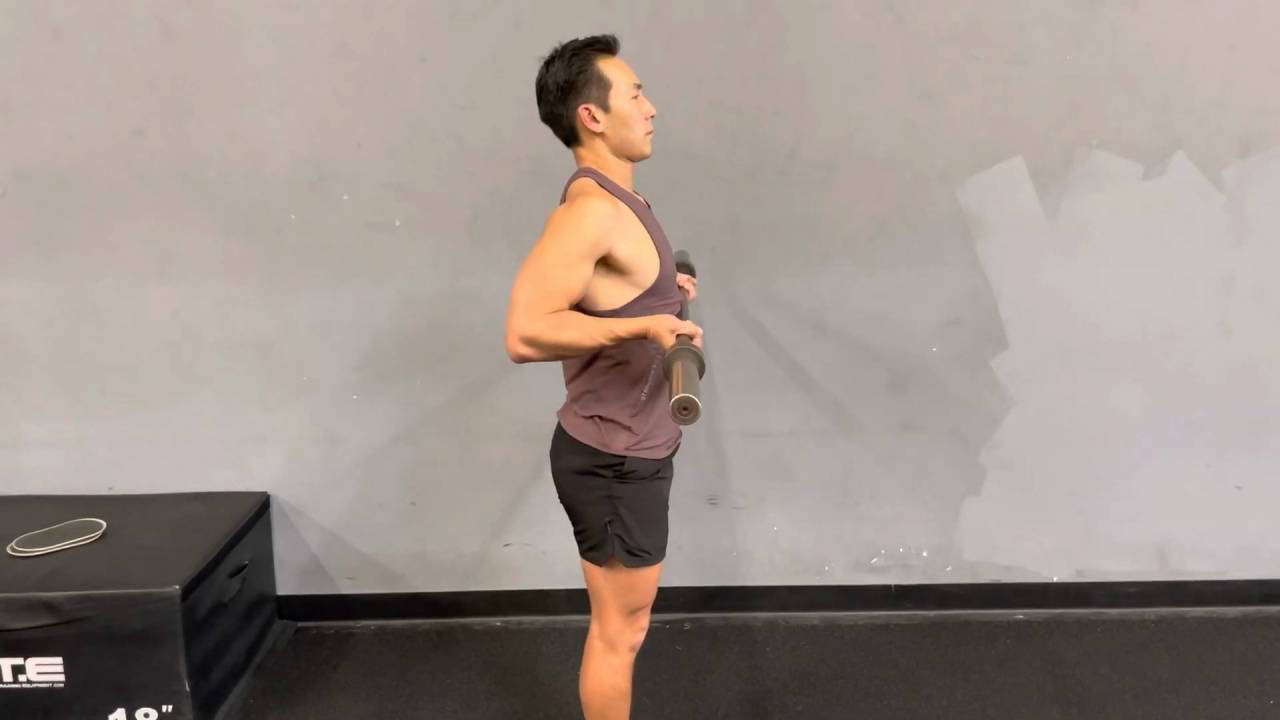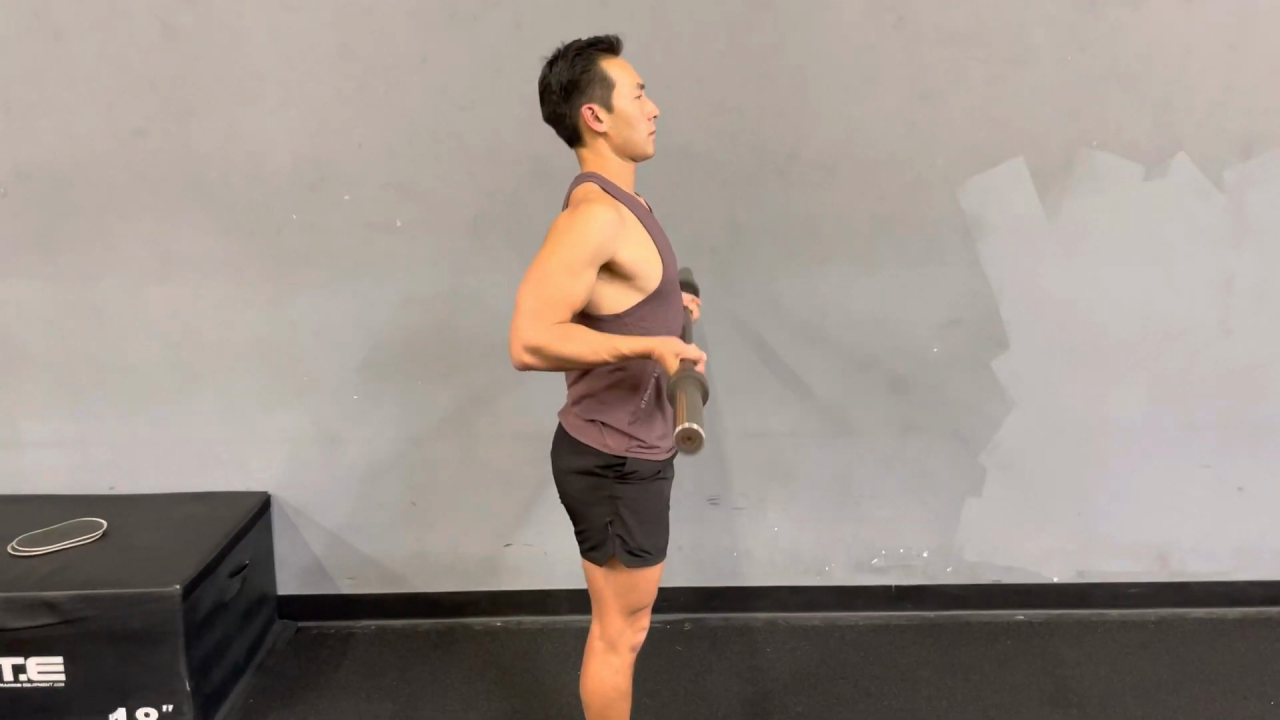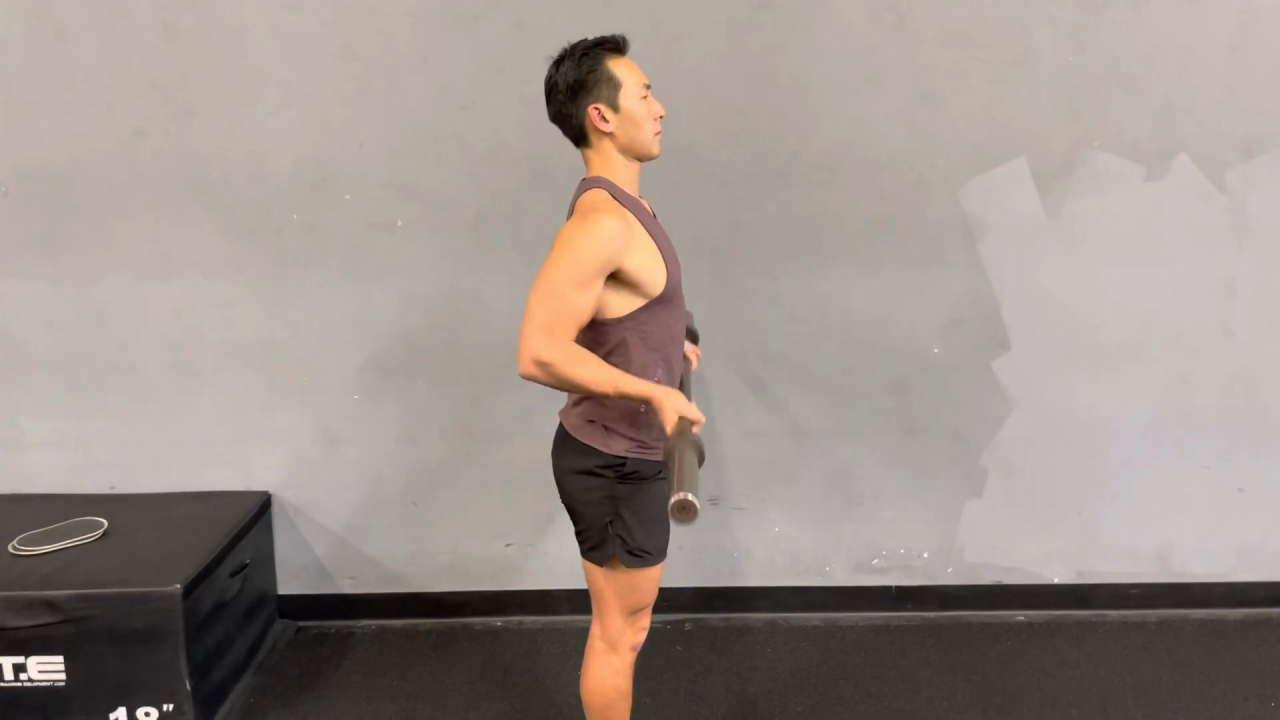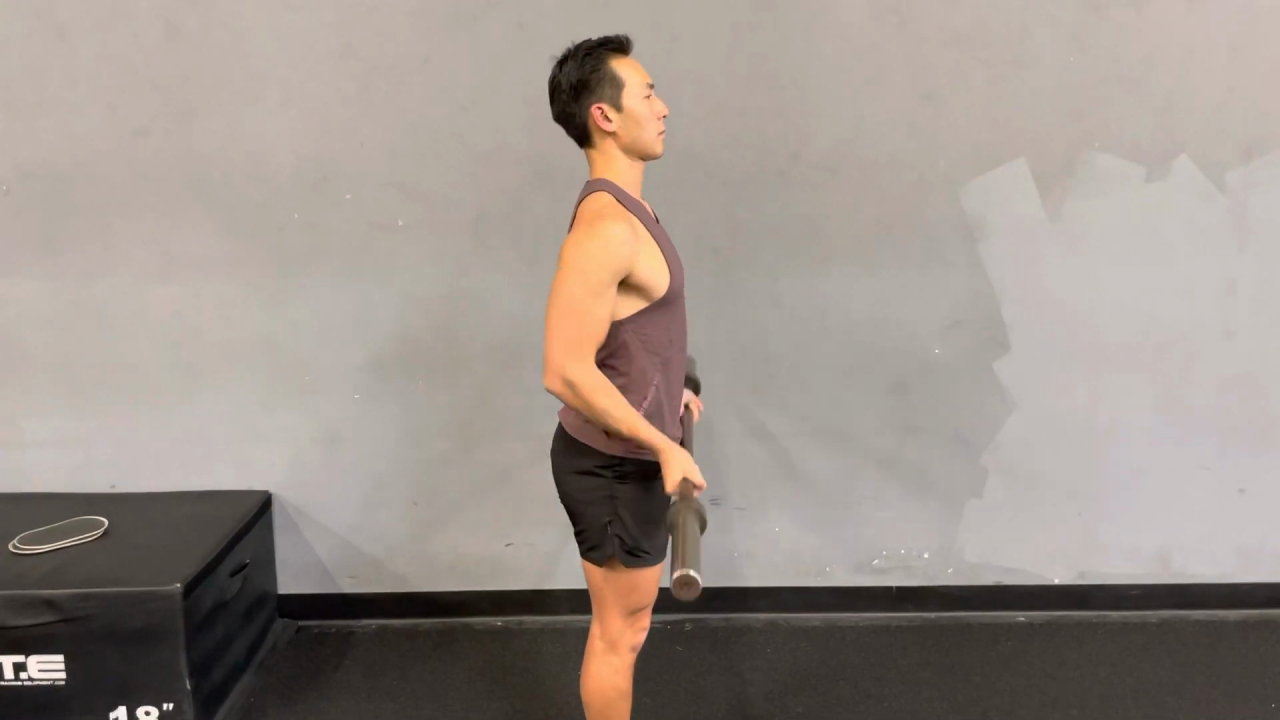
dt=0.2s
person 1, frame 1
left shoulder: (616, 199)
right shoulder: (592, 209)
right elbow: (525, 332)
left wrist: (662, 287)
right wrist: (646, 325)
left hip: (630, 448)
right hip: (613, 458)
left knee: (621, 625)
right knee: (620, 631)
person 1, frame 2
left shoulder: (619, 203)
right shoulder: (595, 215)
right elbow: (531, 339)
left wrist: (668, 304)
right wrist: (652, 345)
left hip: (628, 449)
right hip: (613, 458)
left knee: (621, 625)
right knee: (620, 631)
person 1, frame 3
left shoulder: (623, 207)
right shoulder: (601, 221)
right elbow: (540, 353)
left wrist: (669, 343)
right wrist: (656, 393)
left hip: (626, 451)
right hip: (615, 460)
left knee: (621, 624)
right knee: (620, 631)
person 1, frame 4
left shoulder: (625, 209)
right shoulder: (607, 227)
right elbow: (566, 371)
left wrist: (670, 393)
right wrist: (663, 448)
left hip: (626, 453)
right hip: (614, 464)
left knee: (622, 624)
right knee: (621, 631)
